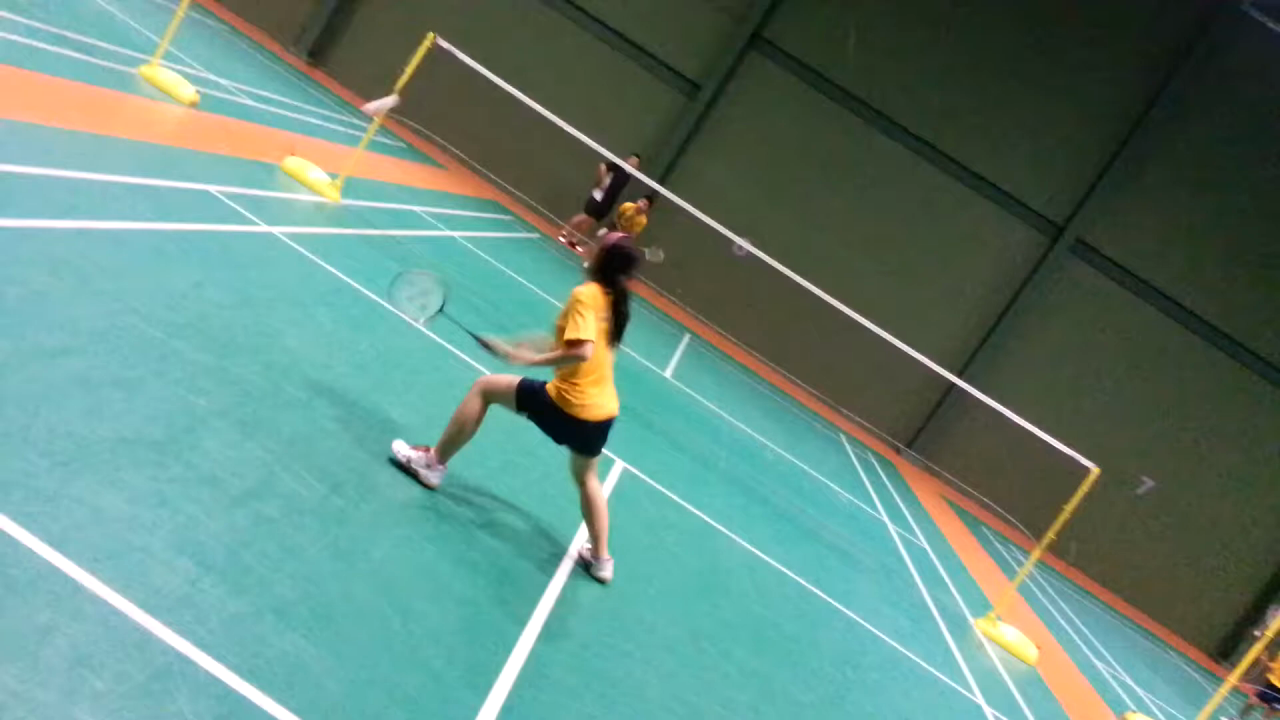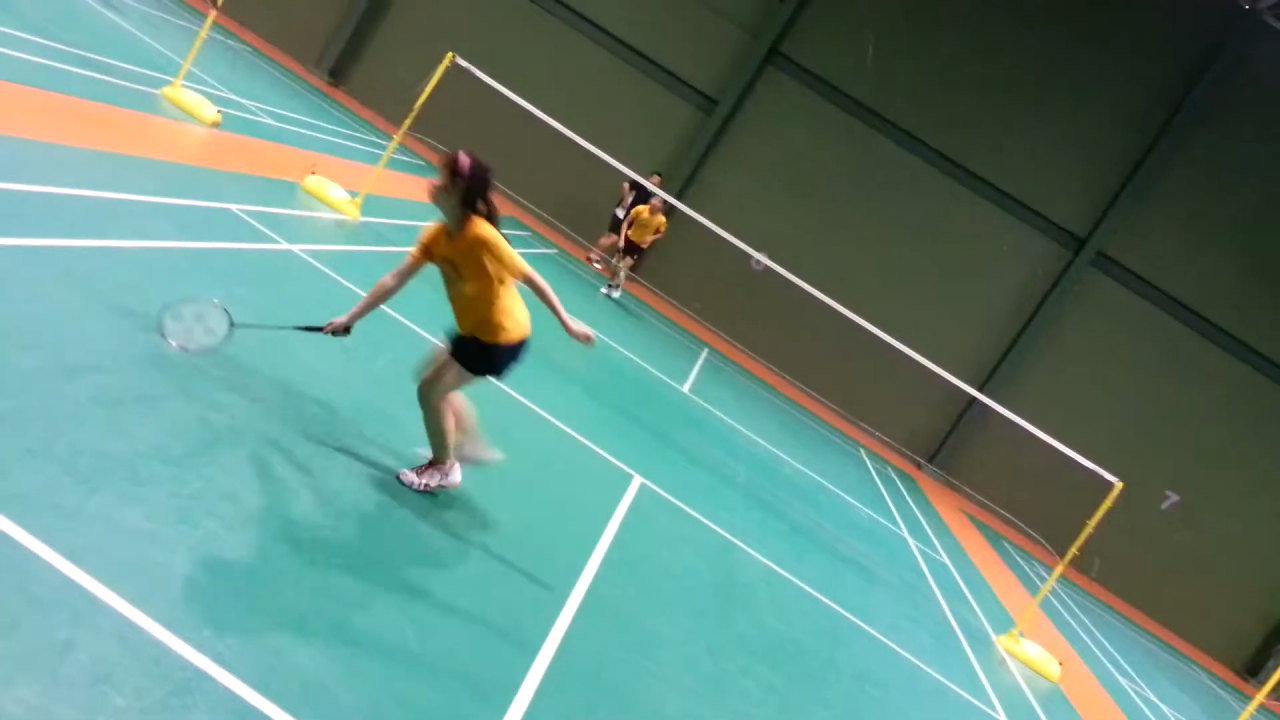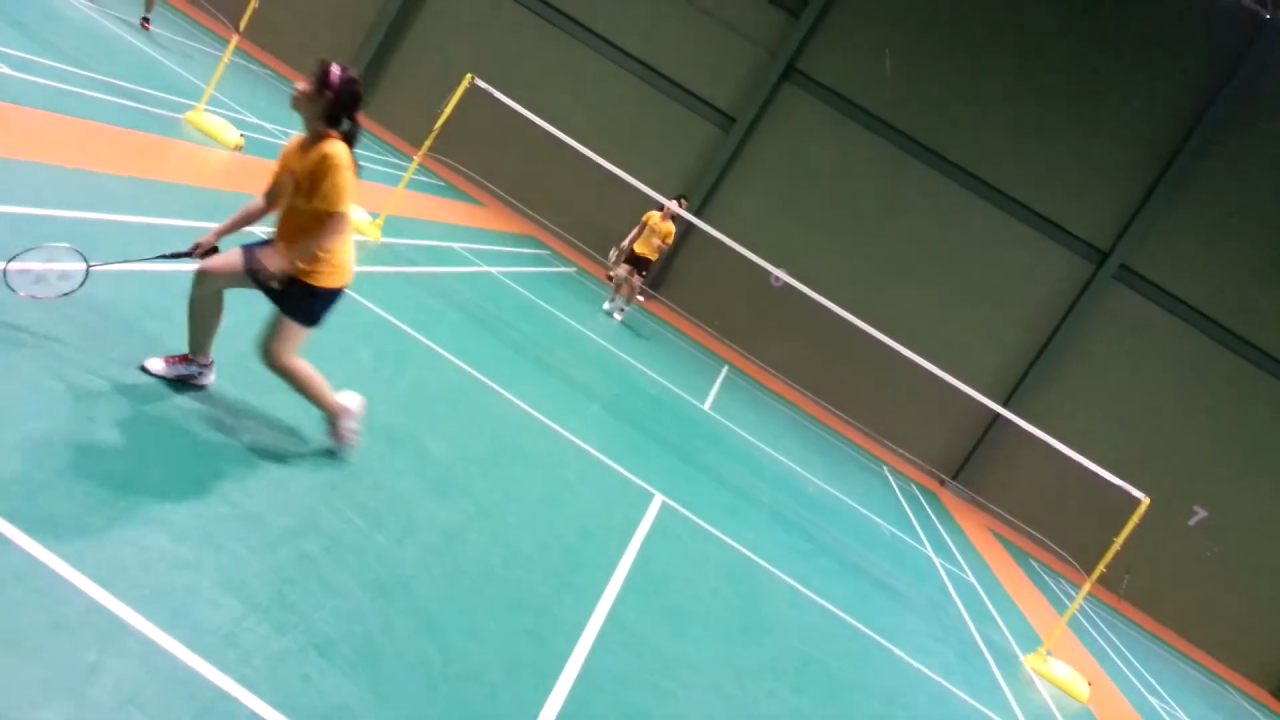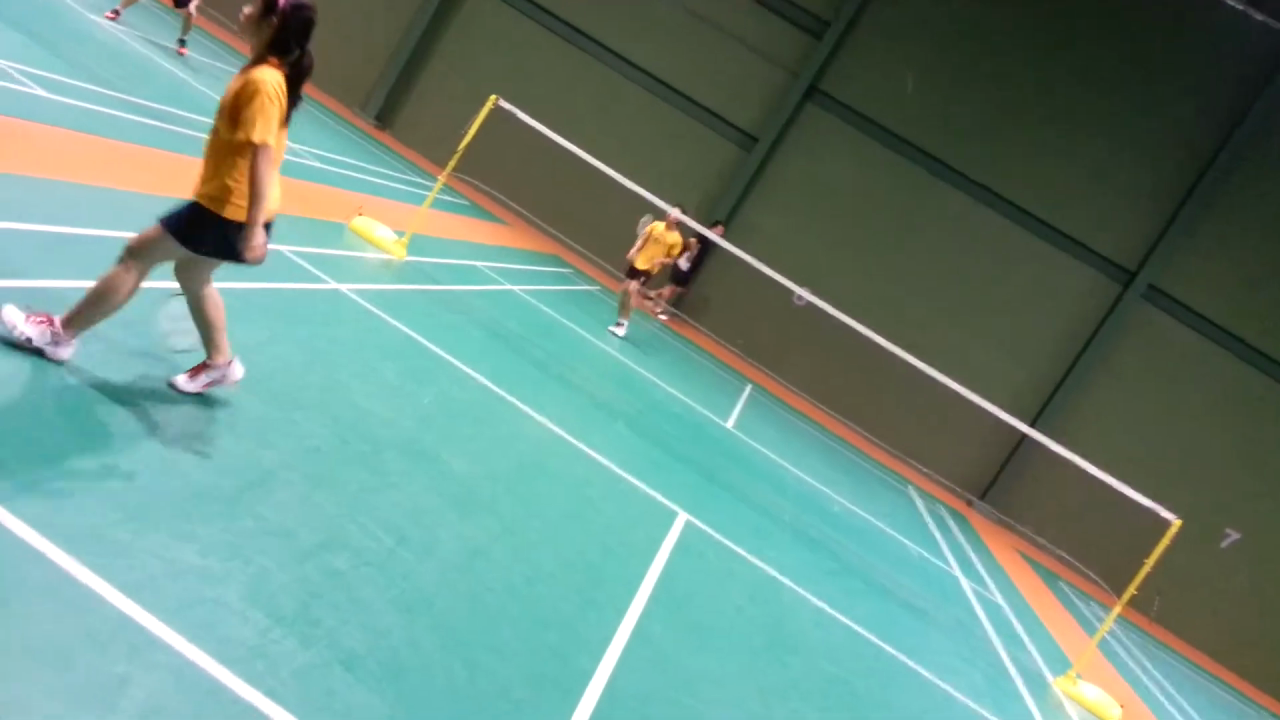
dt=0.4s
person 1, frame 1
left shoulder: (585, 295)
right shoulder: (608, 300)
left elbow: (582, 353)
left wrist: (531, 357)
right wrist: (515, 347)
left hip: (569, 404)
right hip: (602, 411)
left knee: (485, 388)
right knee: (587, 479)
left ankle: (433, 460)
right ankle: (601, 558)
person 1, frame 2
left shoulder: (482, 237)
right shoulder: (437, 235)
left elbow: (531, 278)
right elbow: (398, 278)
left wrist: (567, 322)
right wrist: (351, 316)
left hip: (500, 335)
right hip: (477, 328)
left knee: (431, 388)
right knee: (435, 379)
left ankle: (442, 467)
right ankle: (470, 446)
person 1, frame 3
left shoulder: (333, 157)
right shoulder: (298, 147)
left elbow: (336, 227)
right elbow: (266, 202)
left wrist: (282, 254)
right wrist: (218, 233)
left hip: (318, 274)
right hip: (286, 259)
left knee: (276, 354)
right knee: (208, 276)
left ankle: (339, 407)
right ankle: (199, 364)
person 1, frame 4
left shoulder: (262, 82)
right shoulder: (267, 75)
left elbow: (260, 159)
left wrist: (254, 227)
left hip: (229, 210)
right hip: (234, 206)
left knee: (134, 258)
right knee: (192, 277)
left ankle: (60, 333)
right ankle: (220, 362)
